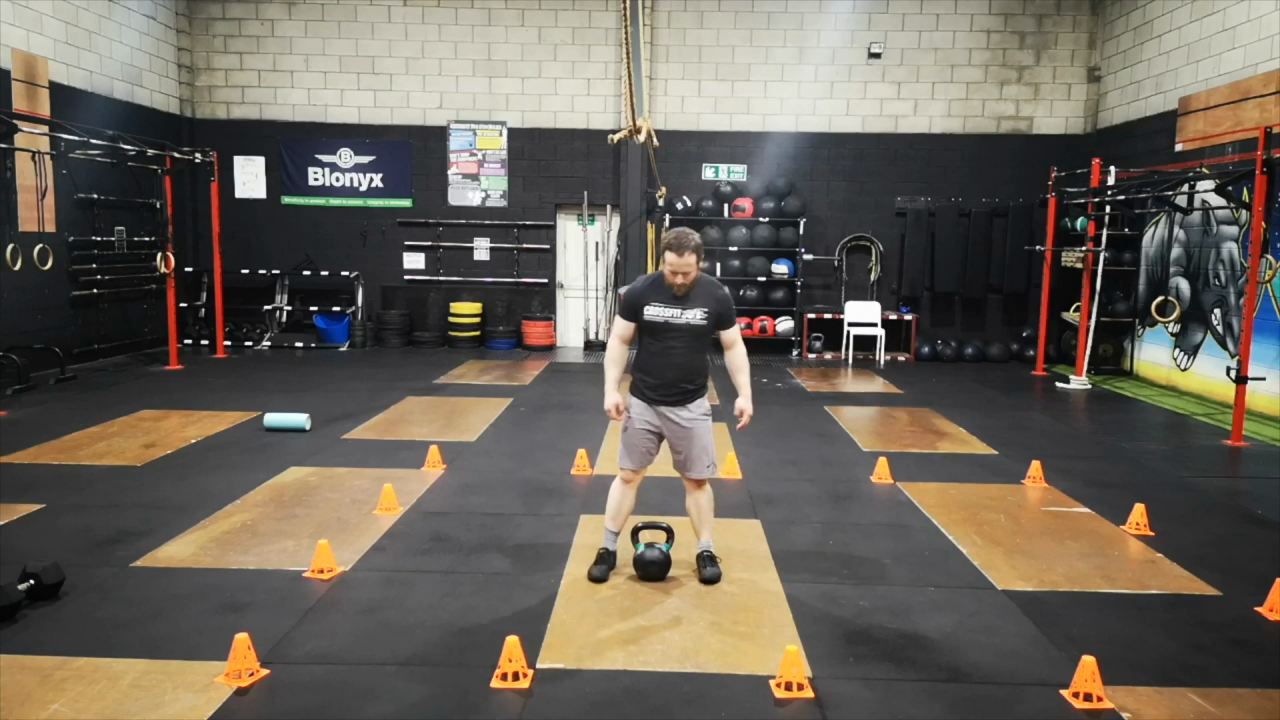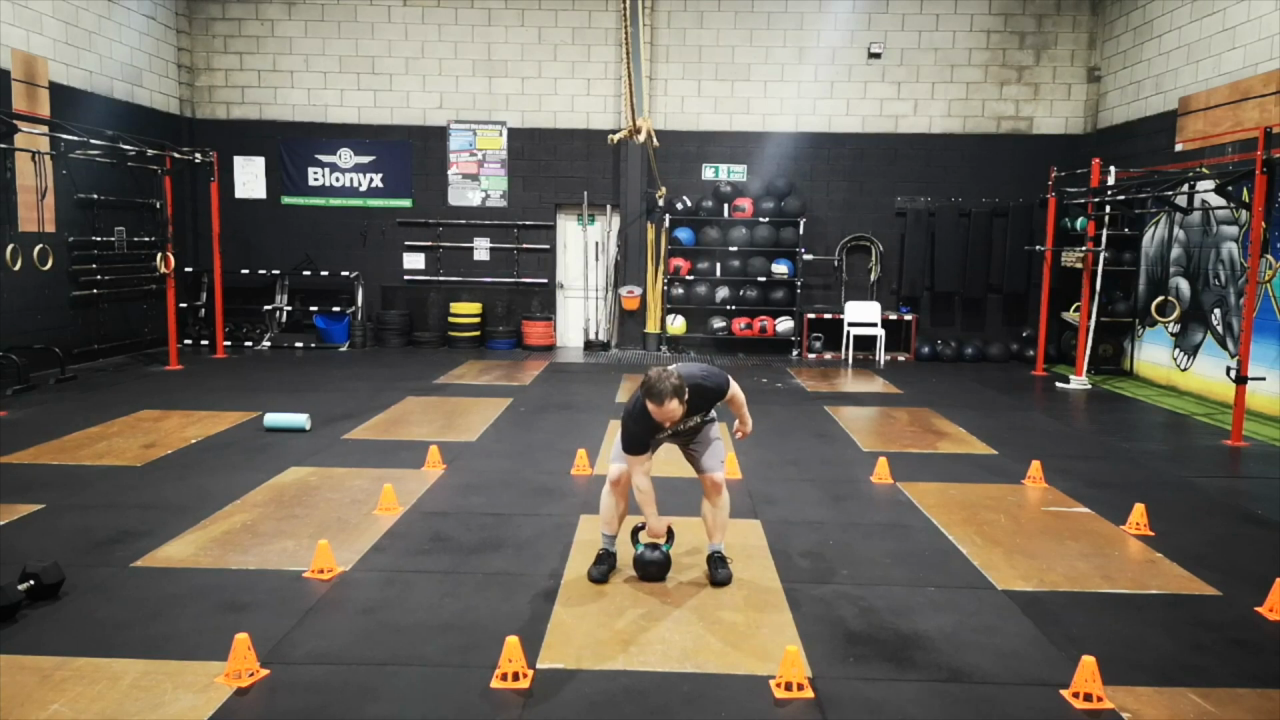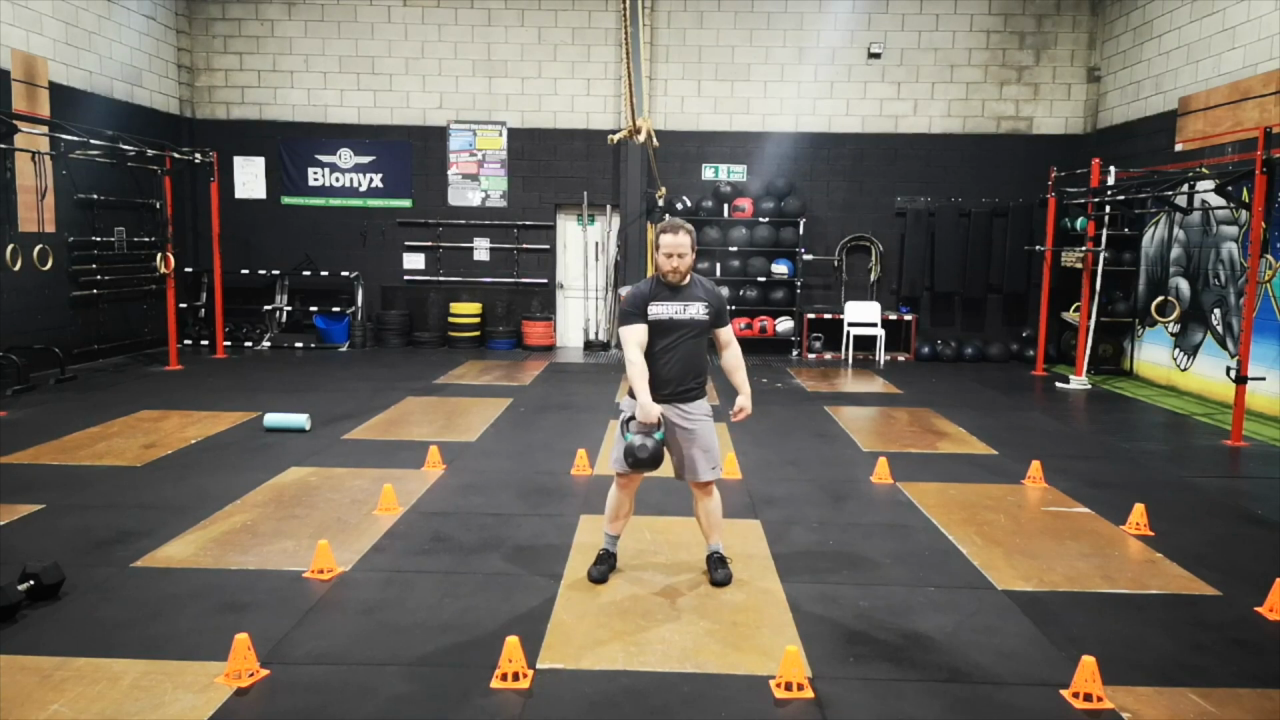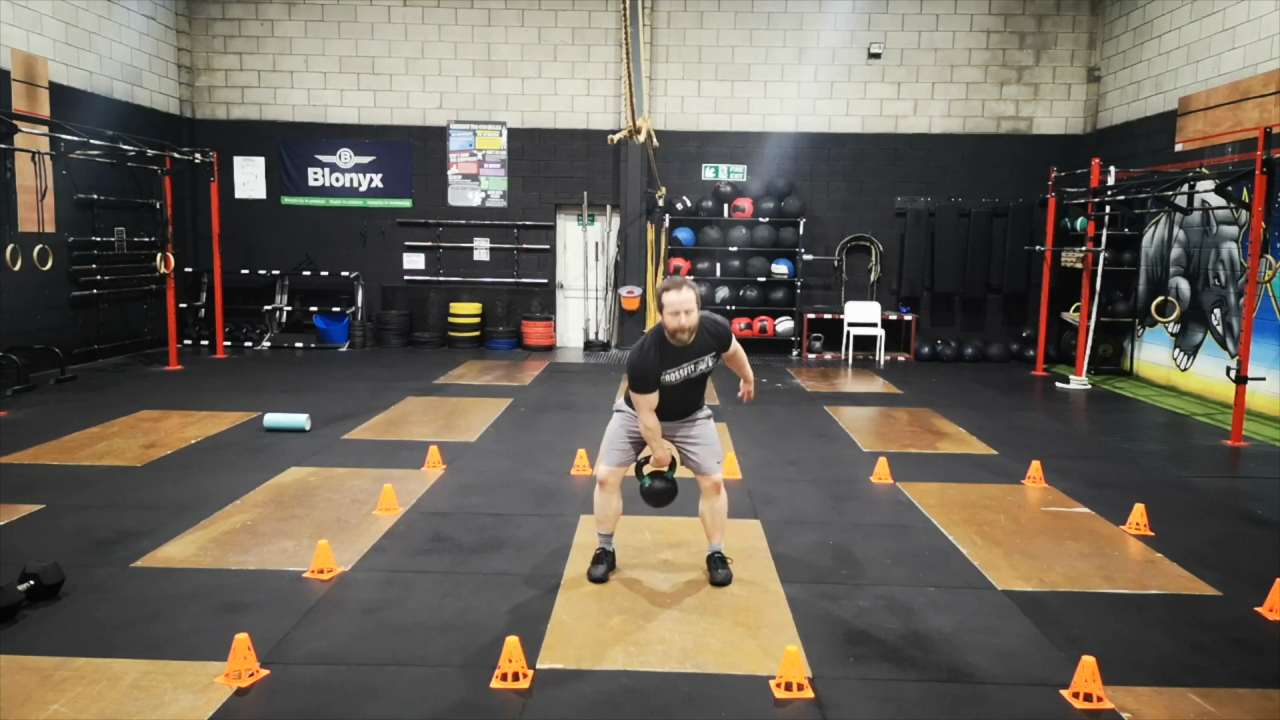
dt=1s
person 1, frame 1
left shoulder: (716, 296)
right shoulder: (640, 291)
left elbow: (733, 346)
right elbow: (618, 341)
left wrist: (744, 394)
right wrist: (611, 389)
left hip: (691, 406)
right hip: (642, 403)
left knee: (697, 480)
right knee: (628, 475)
left ankle: (705, 551)
right ankle: (608, 549)
person 1, frame 2
left shoulder: (707, 382)
right shoulder: (635, 416)
left elbow: (733, 392)
right elbow: (640, 476)
left wrist: (744, 419)
right wrist: (653, 521)
left hip: (697, 424)
left knee: (715, 480)
right knee: (617, 476)
left ankle: (716, 554)
right ankle: (607, 552)
person 1, frame 3
left shoulder: (709, 294)
right shoulder: (638, 296)
left elbow: (728, 346)
right elbow: (633, 352)
left wrist: (744, 391)
right wrist: (644, 401)
left hip: (693, 406)
right hip: (644, 404)
left knee: (704, 483)
right knee: (626, 479)
left ankle: (715, 554)
right ankle: (608, 551)
person 1, frame 4
left shoulder: (716, 329)
right shoulder: (644, 354)
left elbow: (733, 352)
right elbow: (646, 413)
left wrist: (748, 379)
right wrist: (659, 451)
left hip: (691, 415)
right hip: (637, 414)
left knee: (713, 481)
right knee: (607, 476)
left ankle: (716, 555)
right ankle: (605, 551)
